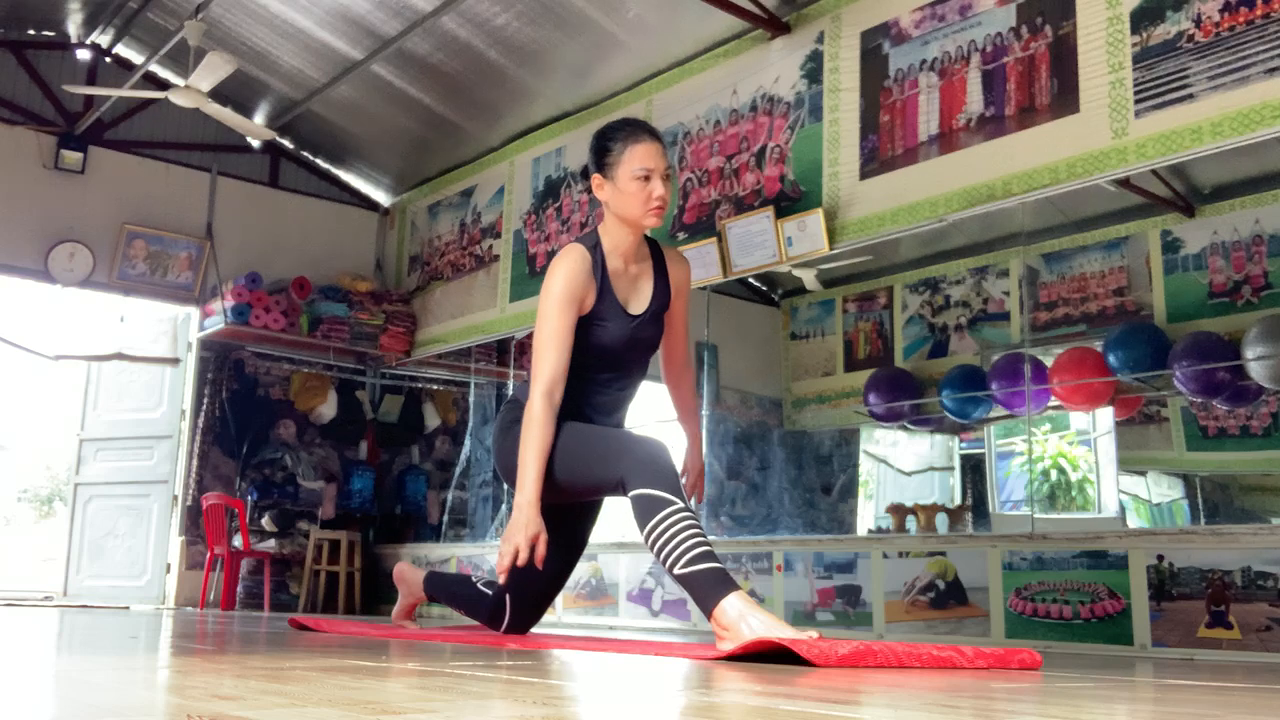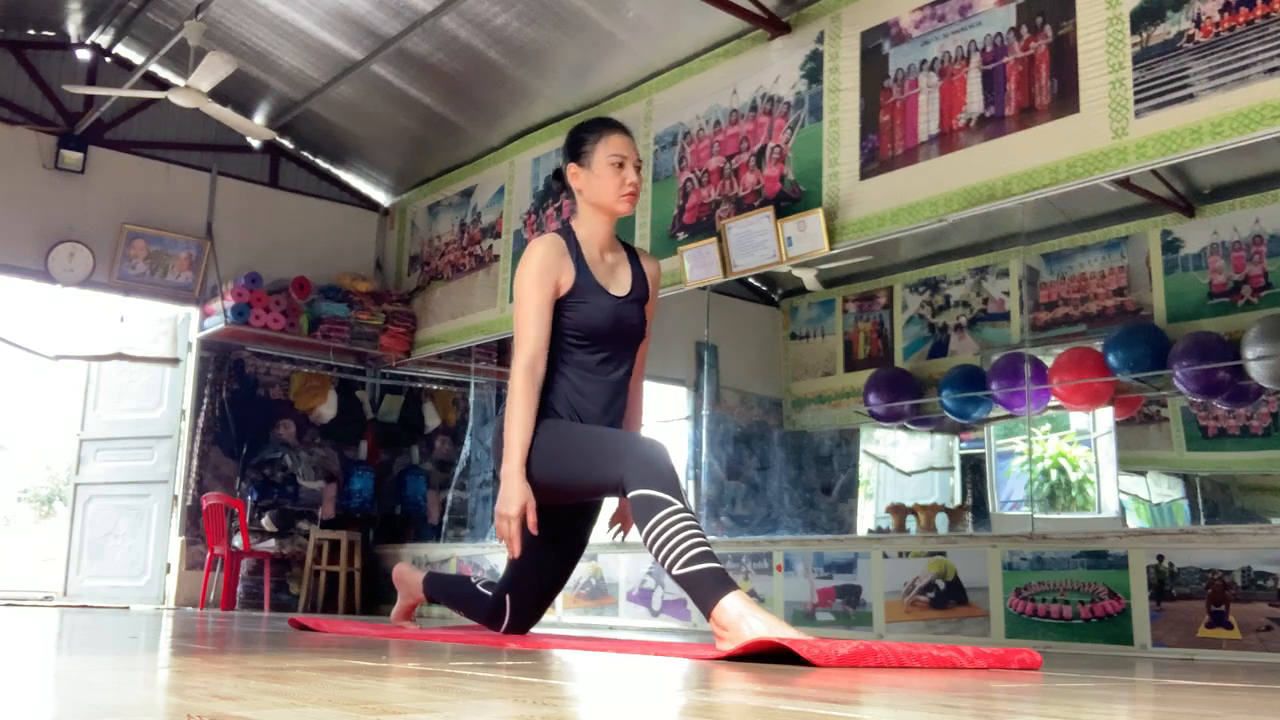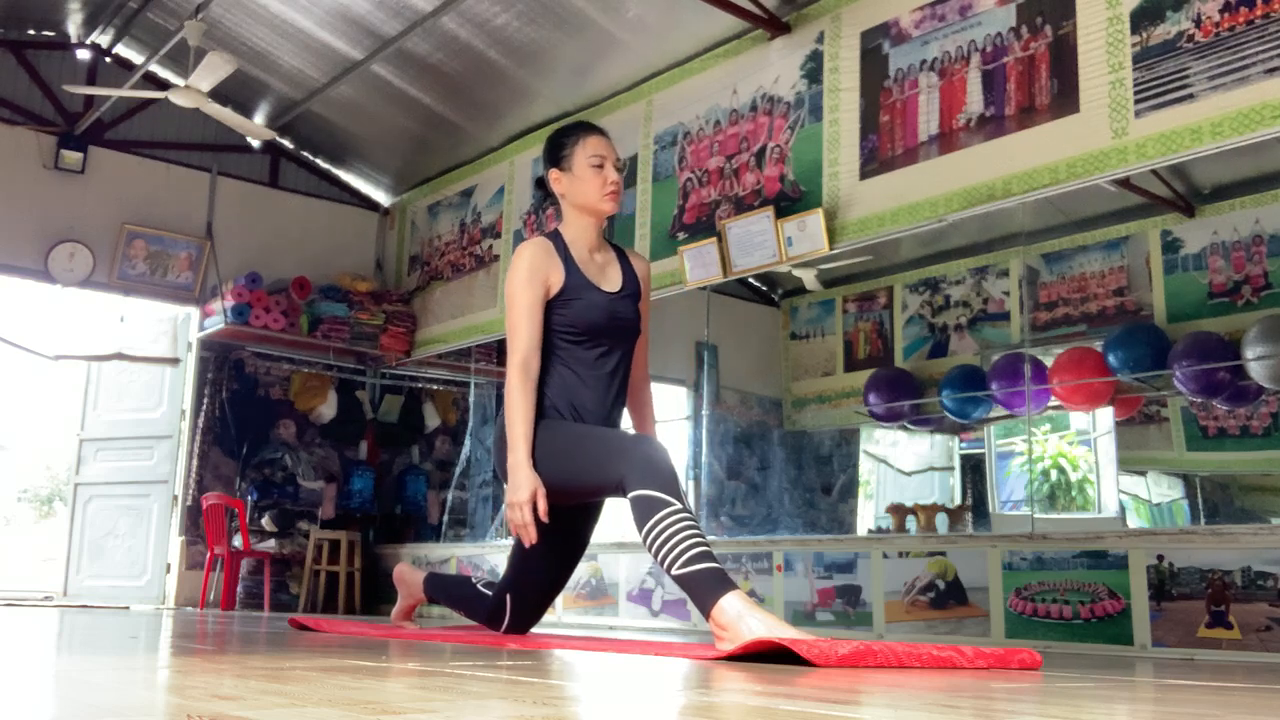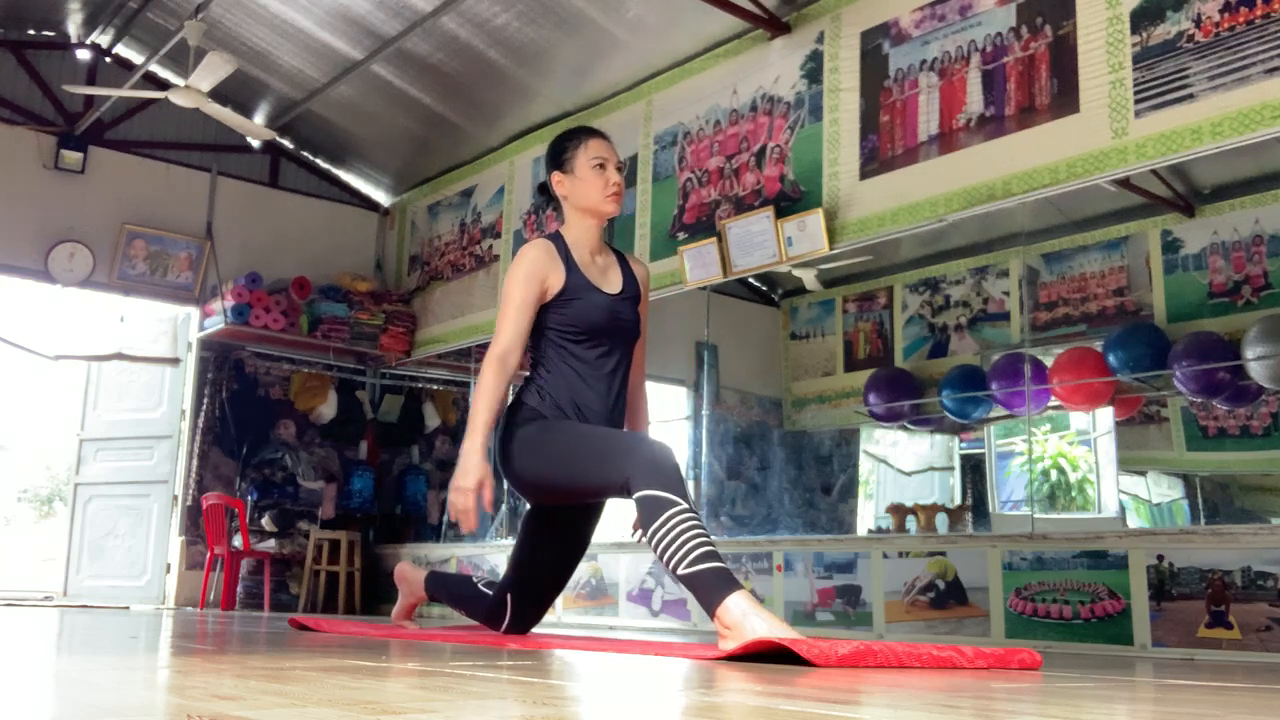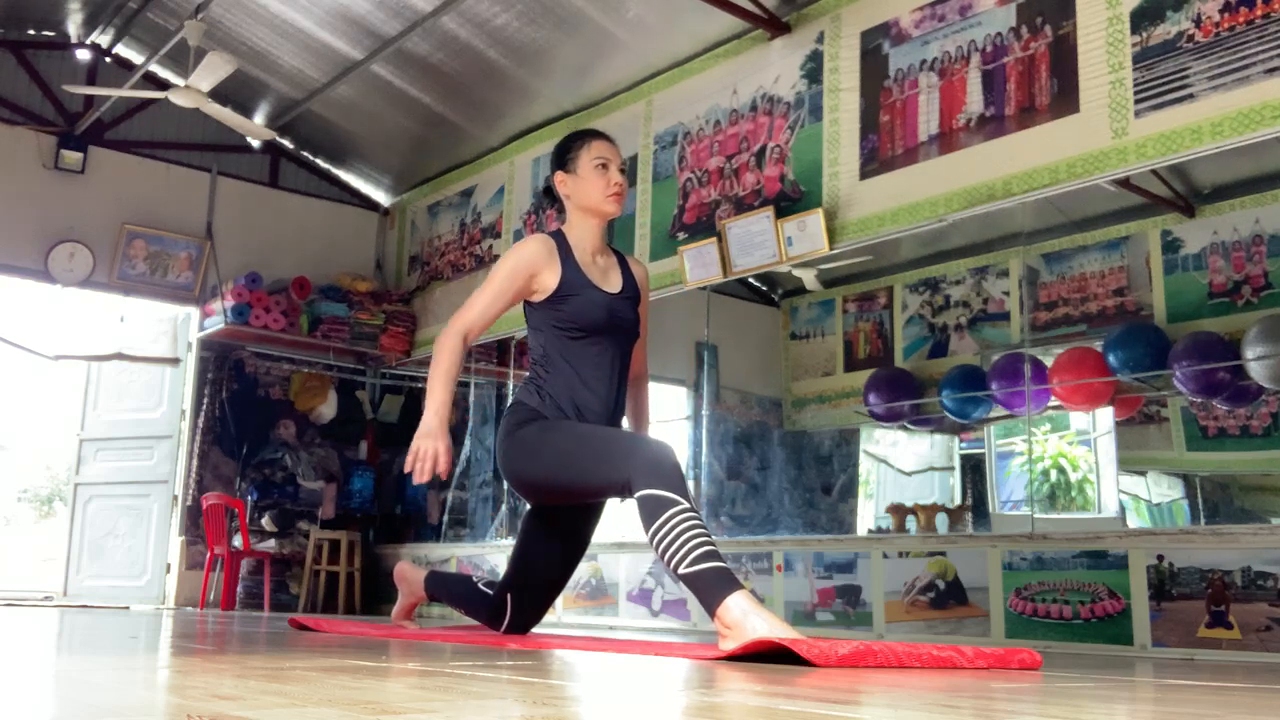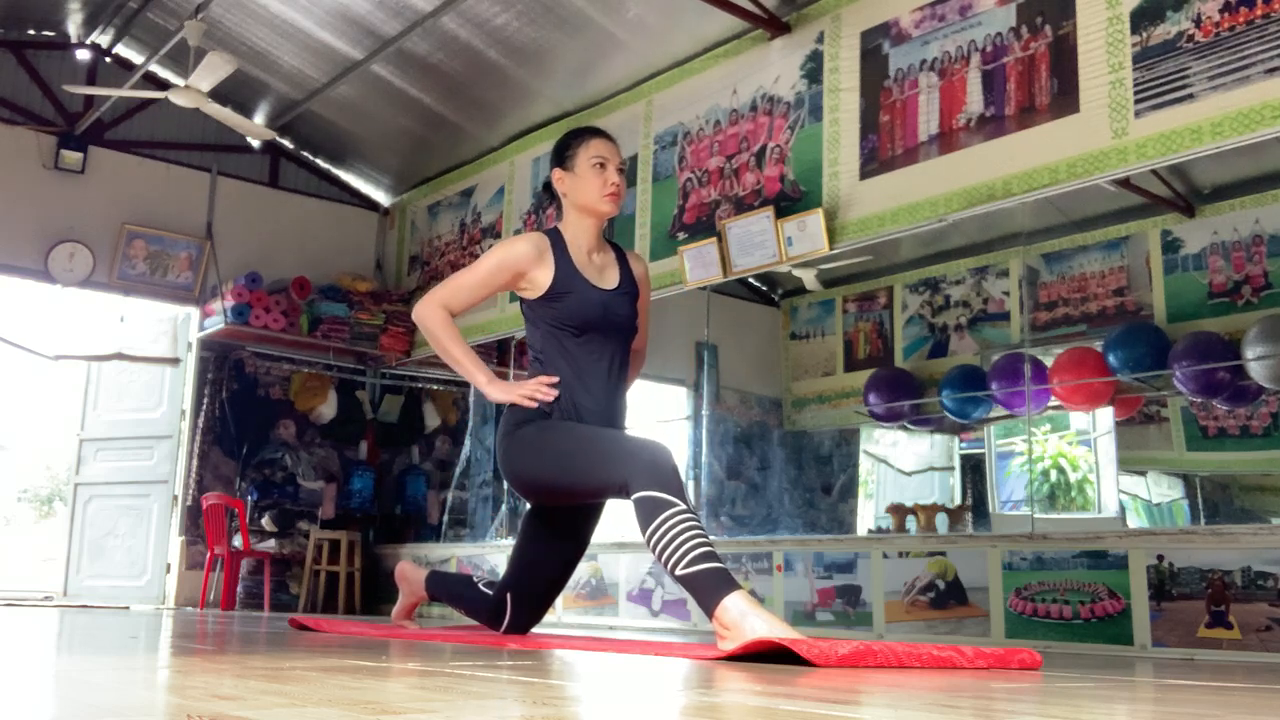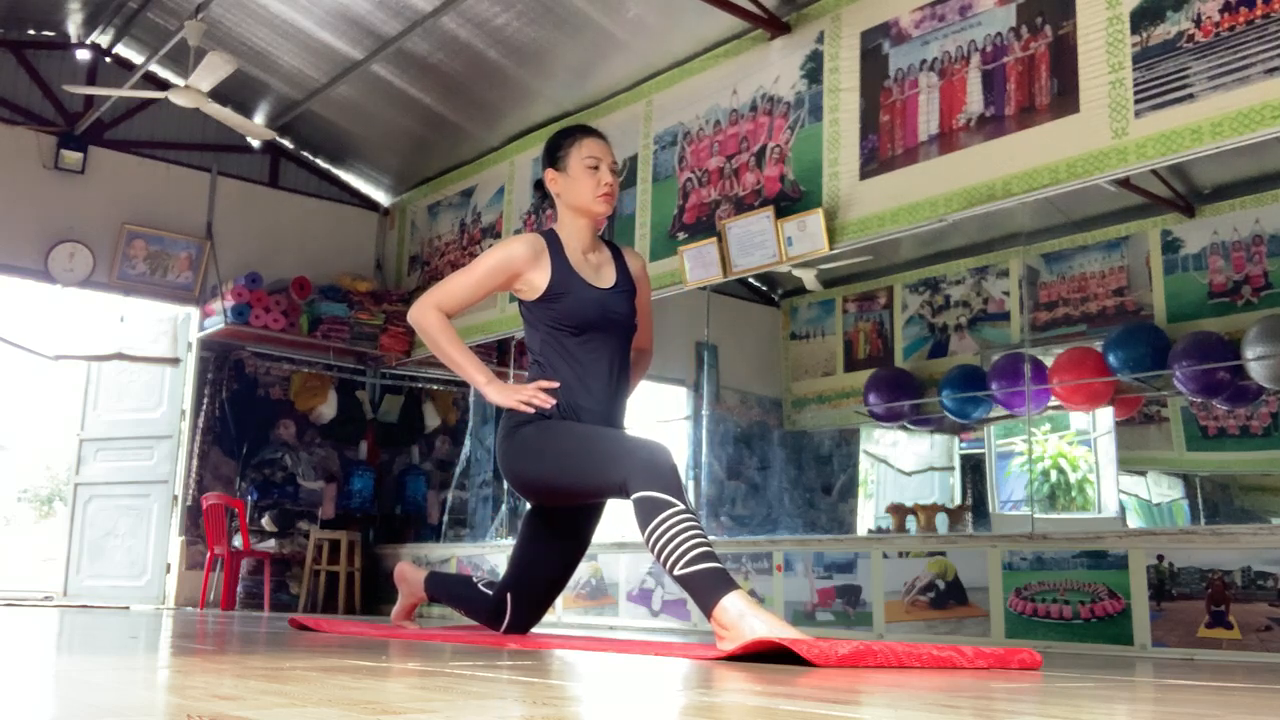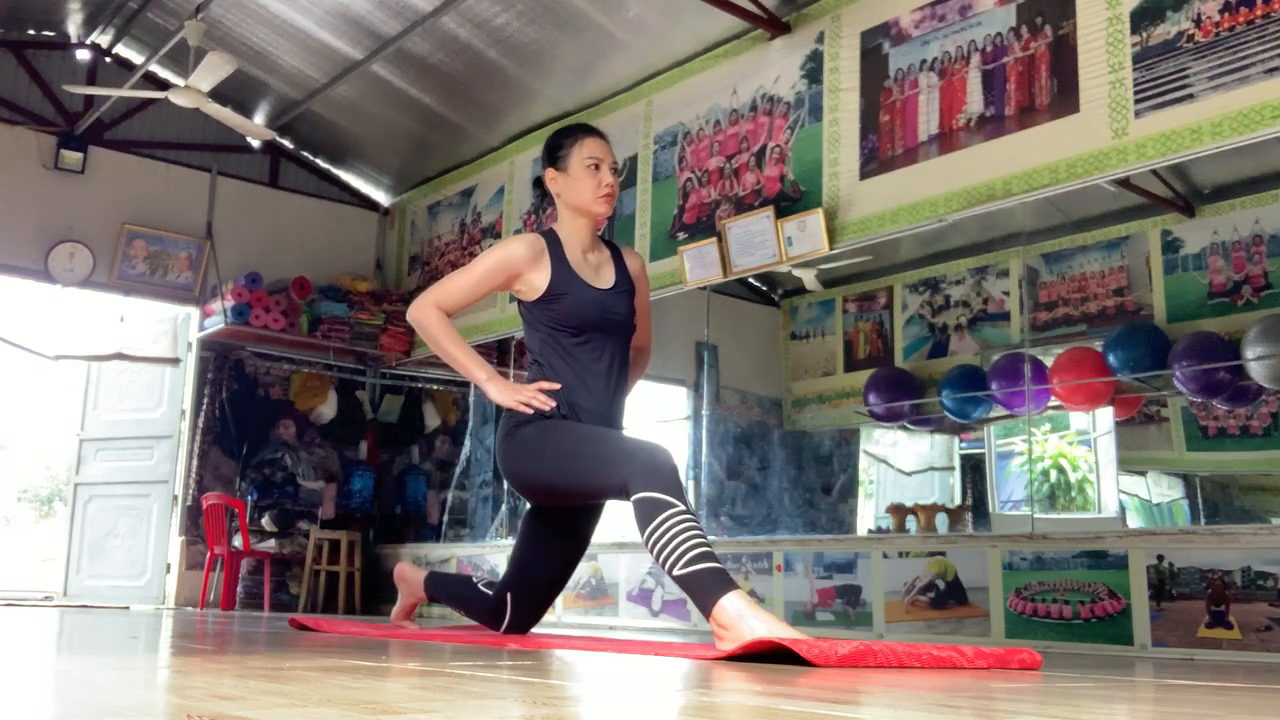
dt=0.5s
person 1, frame 1
left shoulder: (673, 269)
right shoulder: (575, 265)
left elbow: (678, 366)
right elbow: (545, 389)
left wrist: (696, 445)
right wrist: (526, 506)
left hip: (588, 454)
right hip: (532, 438)
left knee: (514, 615)
right knee: (646, 459)
left ankle: (420, 582)
right ankle: (731, 612)
person 1, frame 2
left shoulder: (645, 270)
right shoulder: (549, 253)
right elbow: (527, 367)
left wrist: (632, 486)
right wrist: (513, 471)
left hip: (585, 457)
right hip: (540, 440)
left knee: (512, 614)
right knee: (646, 458)
left ankle: (420, 582)
right ankle: (730, 612)
person 1, frame 3
left shoulder: (635, 269)
right shoulder: (538, 256)
left elbow: (636, 374)
right elbow: (522, 366)
left wrist: (655, 486)
right wrist: (520, 466)
left hip: (587, 457)
right hip: (541, 441)
left knee: (511, 615)
right knee: (643, 462)
left ankle: (419, 583)
right ankle: (728, 611)
person 1, frame 4
left shoulder: (634, 273)
right shoulder: (541, 257)
left elbow: (632, 378)
right elbow: (502, 356)
left wrist: (650, 489)
right wrist: (474, 450)
left hip: (587, 460)
right hip: (536, 439)
left knee: (513, 616)
right knee: (653, 461)
left ankle: (422, 581)
right ankle: (733, 611)
person 1, frame 5
left shoulder: (634, 274)
right shoulder: (539, 254)
left elbow: (635, 372)
right elbow: (458, 331)
left wrist: (639, 439)
right wrist: (434, 420)
left hip: (588, 459)
right hip: (535, 438)
left knee: (513, 616)
right knee: (654, 460)
left ankle: (422, 581)
right ankle: (734, 610)
person 1, frame 6
left shoulder: (633, 268)
right shoulder: (533, 252)
right elbow: (430, 309)
right wrist: (489, 383)
left hip: (588, 454)
right hip: (536, 439)
left knee: (512, 615)
right knee: (649, 462)
left ankle: (422, 581)
right ankle: (732, 611)
person 1, frame 7
left shoulder: (630, 265)
right shoulder: (528, 253)
left elbow: (640, 349)
right elbow: (425, 311)
left wrist: (610, 397)
right wrist: (489, 385)
left hip: (587, 457)
right hip: (536, 439)
left knee: (511, 616)
right knee: (648, 462)
left ankle: (422, 581)
right ankle: (730, 612)
person 1, frame 8
left shoulder: (629, 265)
right shoulder: (528, 253)
left elbow: (639, 349)
right elbow: (424, 309)
left wrist: (606, 396)
right wrist: (492, 383)
left hip: (588, 454)
right hip: (536, 439)
left knee: (510, 615)
right knee: (650, 465)
left ankle: (421, 582)
right ankle: (729, 612)
